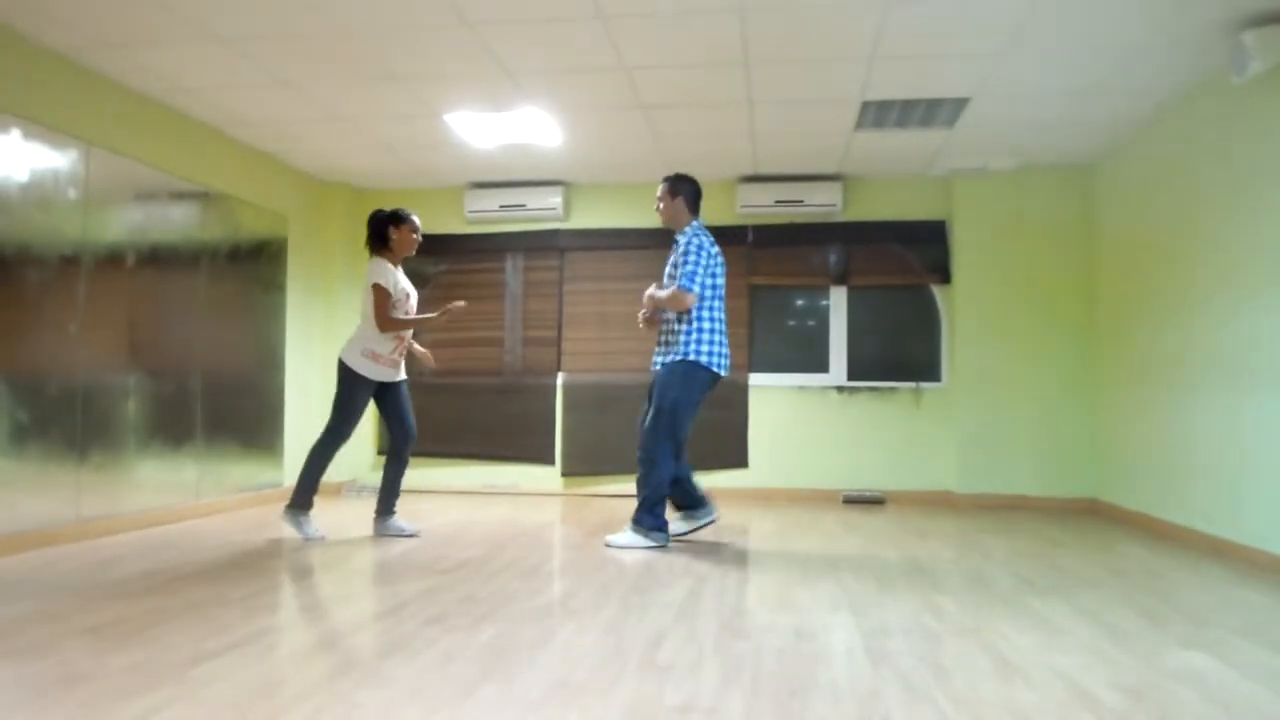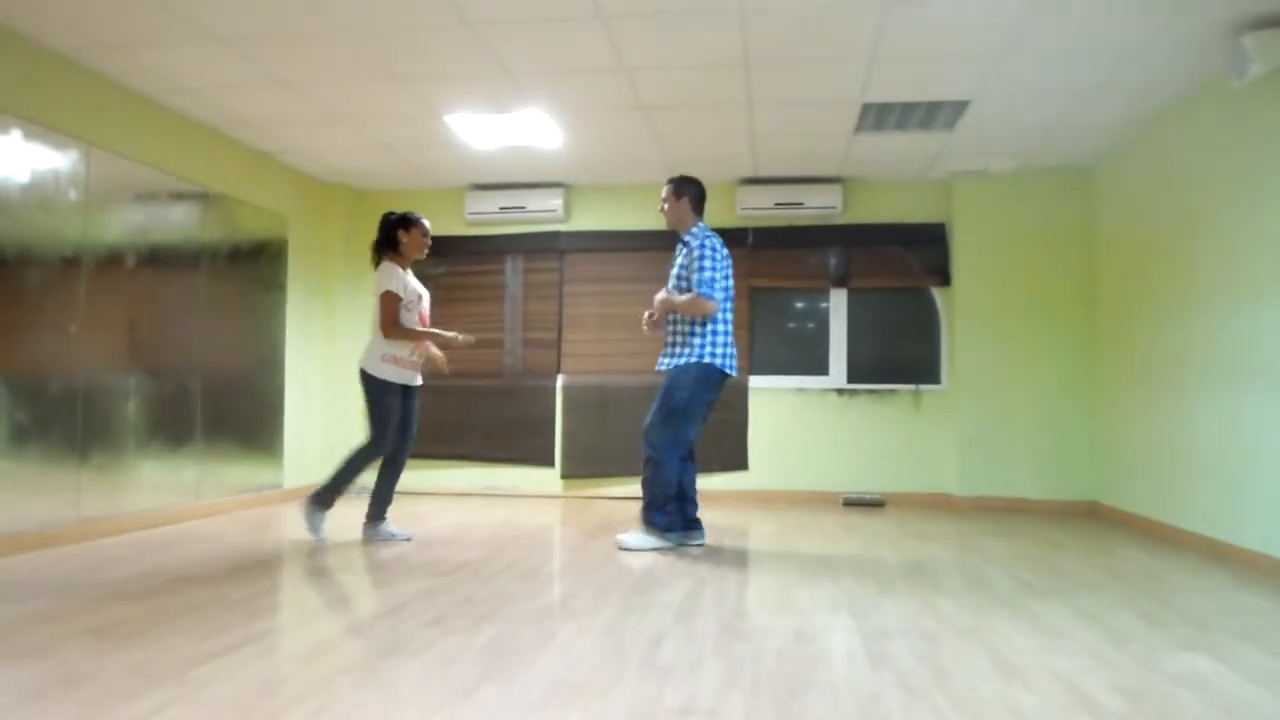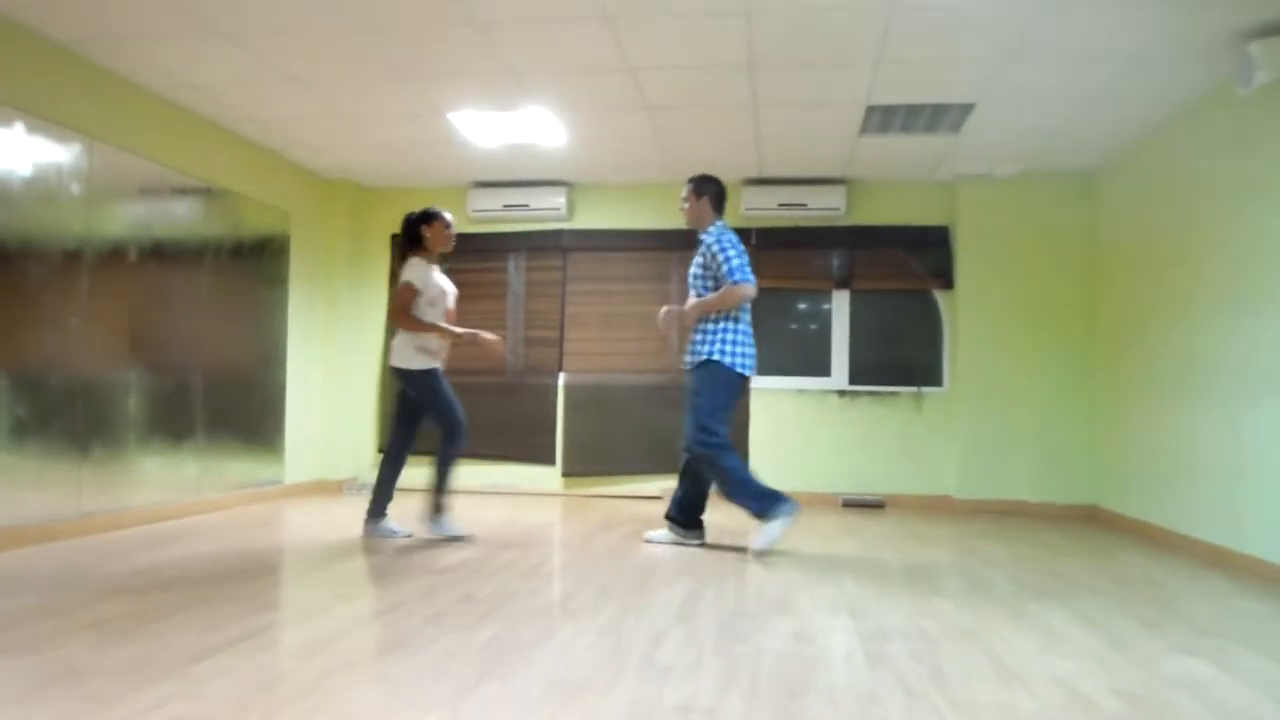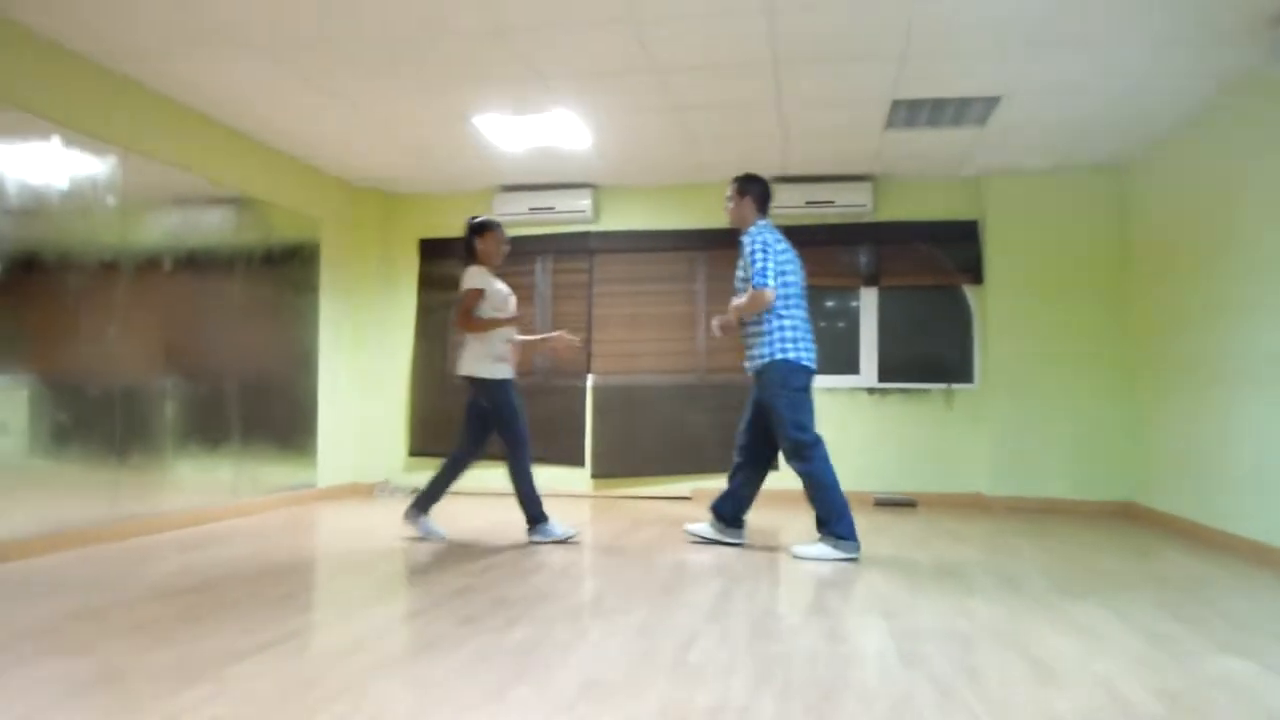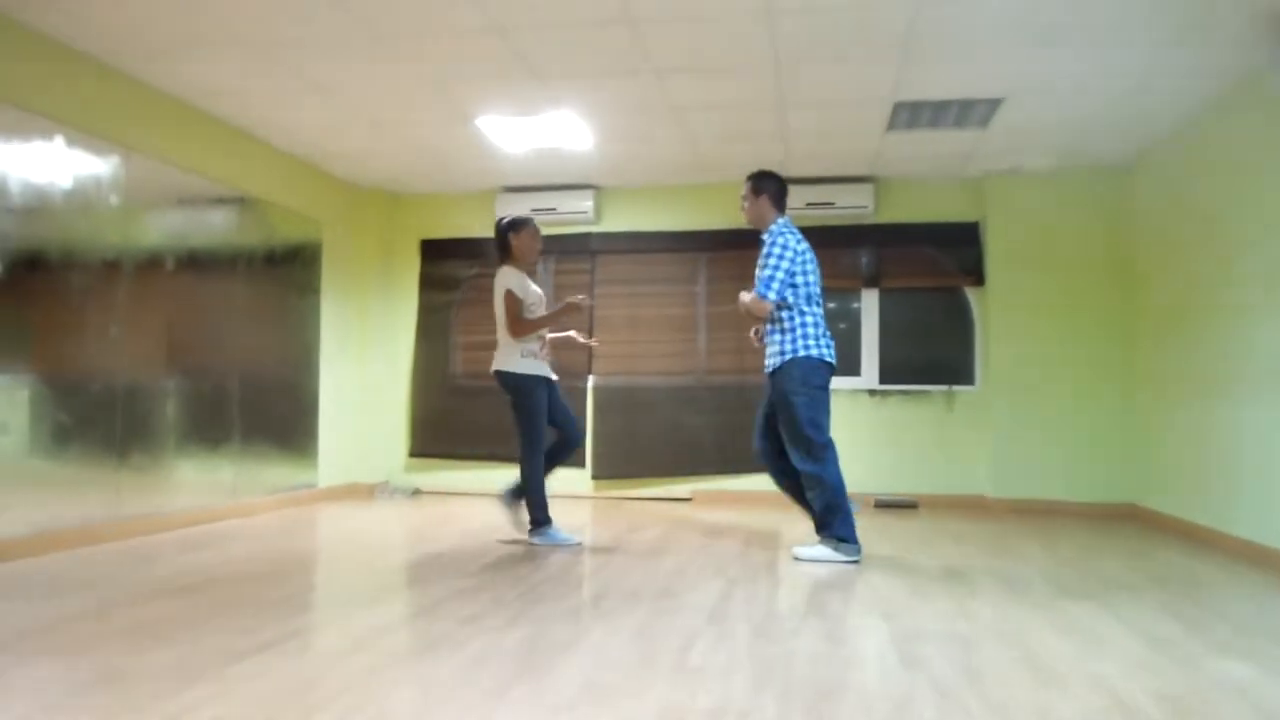
dt=0.2s
person 1, frame 1
left shoulder: (695, 242)
right shoulder: (688, 243)
left elbow: (684, 298)
left wrist: (653, 296)
right wrist: (657, 316)
left hip: (691, 358)
right hip: (680, 358)
left knee: (657, 440)
right knee: (663, 438)
left ankle: (649, 526)
right ankle: (694, 506)
person 1, frame 2
left shoulder: (703, 244)
right shoulder: (690, 246)
left elbow: (705, 304)
left wrist: (664, 301)
right wrist: (661, 314)
left hip: (701, 359)
right hip: (688, 359)
left knee: (661, 437)
right knee: (674, 442)
left ankle: (666, 524)
right ankle: (684, 526)
person 1, frame 3
left shoulder: (718, 241)
right shoulder: (713, 243)
left elbow: (744, 288)
left wrist: (696, 306)
right wrist: (679, 314)
left hip: (718, 357)
right hip: (713, 358)
left knee: (705, 441)
right knee: (699, 443)
left ankle: (772, 505)
right ankle: (683, 523)
person 1, frame 4
left shoulder: (758, 241)
right shoulder: (768, 241)
left elbow: (763, 296)
left wrist: (738, 306)
right wrist: (732, 321)
left hip: (781, 358)
right hip: (775, 358)
left knee: (799, 445)
right knee: (752, 442)
left ankle: (840, 536)
right ankle: (727, 522)
person 1, frame 5
left shoulder: (779, 241)
right shoulder: (784, 239)
left elbow: (762, 304)
left wrist: (743, 298)
right wrist: (764, 329)
left hip: (798, 358)
right hip: (791, 358)
left knee: (809, 446)
right knee: (770, 445)
left ankle: (838, 538)
right ankle: (830, 518)
person 2, frame 1
left shoulder: (398, 271)
right shoulder: (381, 268)
right elbow: (384, 322)
left wrist: (412, 344)
right wrist: (436, 314)
left hip: (392, 371)
right hip: (363, 366)
left knee: (405, 436)
right knee: (337, 434)
left ankle: (385, 515)
right ankle: (298, 508)
person 2, frame 2
left shoulder: (409, 277)
right shoulder: (390, 274)
right elbow: (388, 329)
left wrist: (428, 347)
right wrist: (439, 337)
left hip: (407, 373)
right hip: (384, 371)
left knee: (401, 446)
right knee: (380, 442)
left ankle: (376, 519)
right ankle: (319, 503)
person 2, frame 3
left shoulder: (435, 272)
right shoulder: (416, 267)
right elbow: (398, 316)
left wrist: (475, 335)
right wrist: (443, 330)
left hip: (425, 365)
right hip: (414, 363)
left knee: (403, 439)
right knee: (455, 428)
left ankle: (375, 517)
right ankle: (436, 510)
person 2, frame 4
left shoulder: (490, 281)
right shoulder: (477, 276)
left elbow: (501, 336)
right elbow: (464, 322)
left wrist: (546, 338)
right wrist: (506, 319)
left hip: (495, 373)
right hip: (487, 372)
left knee: (470, 447)
right knee: (518, 443)
left ankle: (419, 510)
right ankle: (538, 523)
person 2, frame 5
left shoulder: (521, 279)
right shoulder: (509, 276)
right elbow: (517, 329)
left wrist: (565, 336)
right wrist: (562, 311)
left hip: (537, 370)
right hip: (519, 370)
left knee: (572, 435)
right knee: (534, 444)
left ankle: (516, 494)
right ankle: (539, 526)
